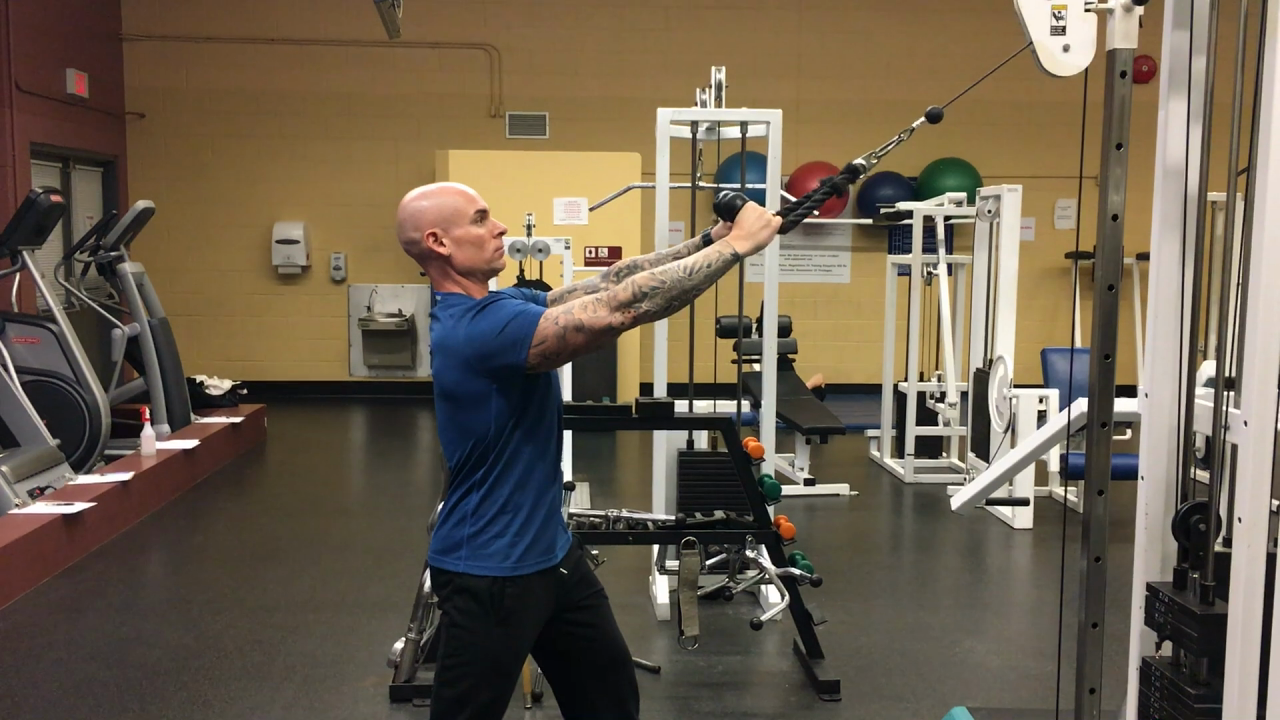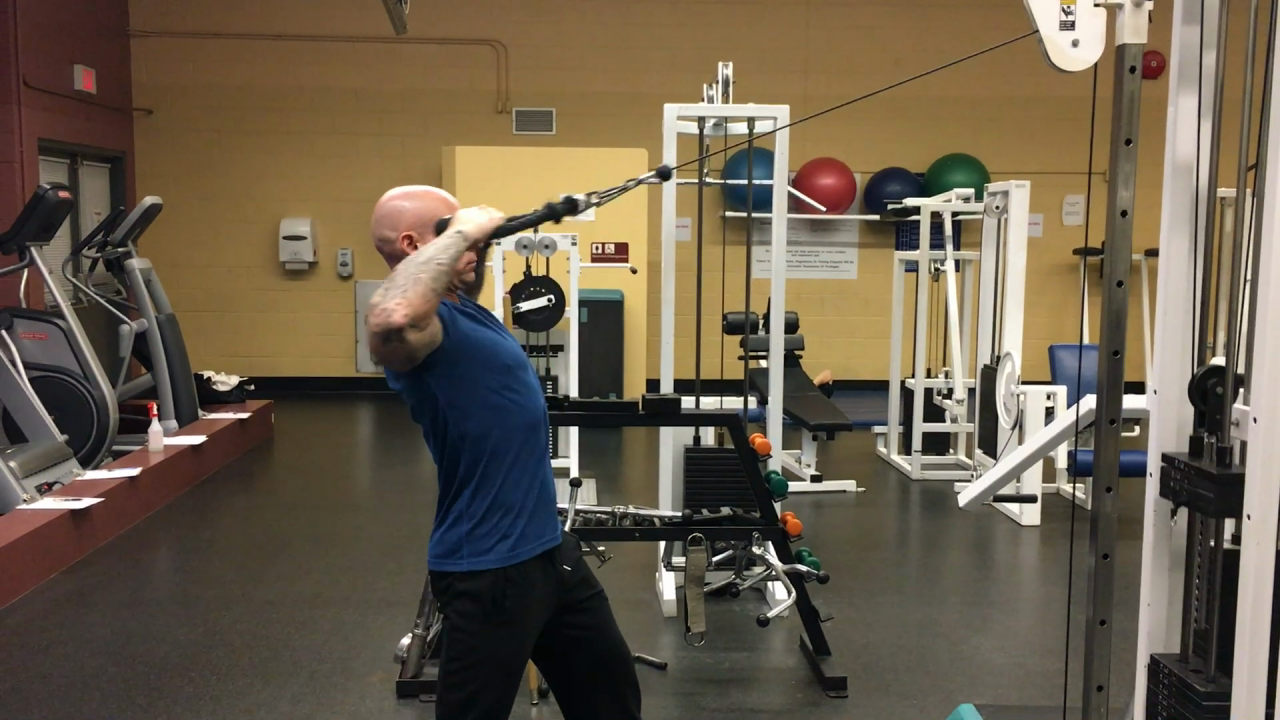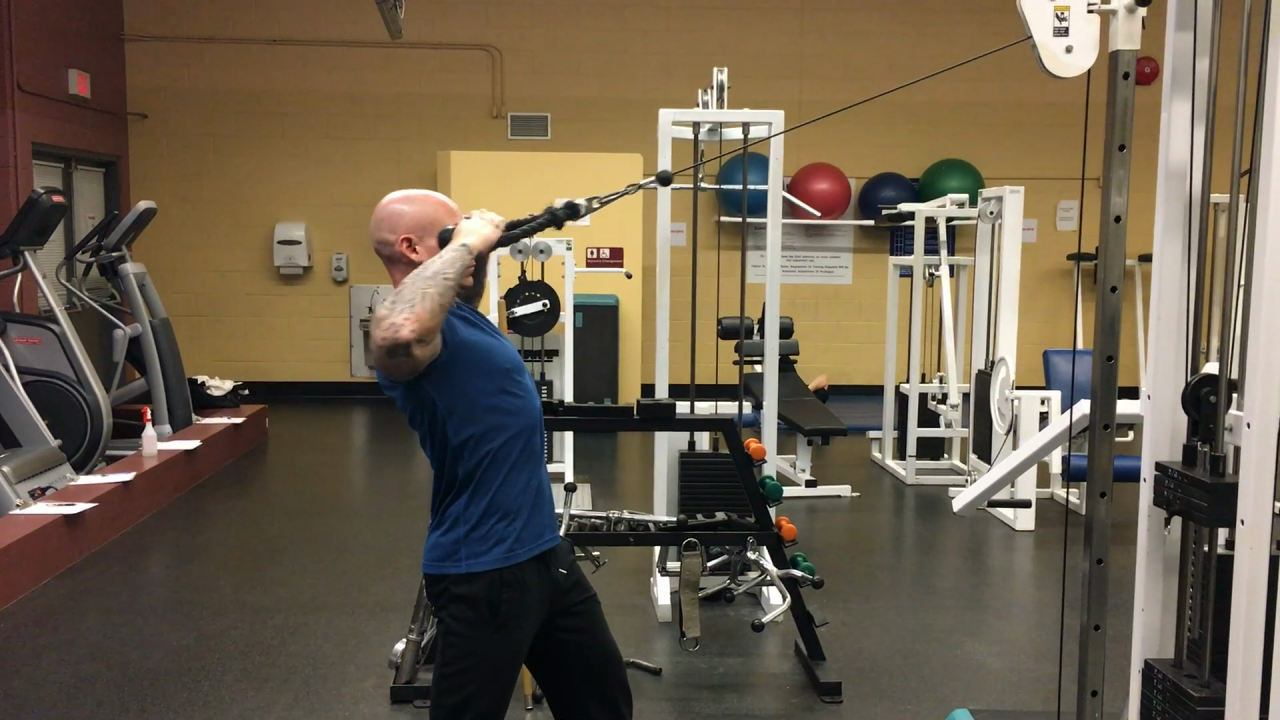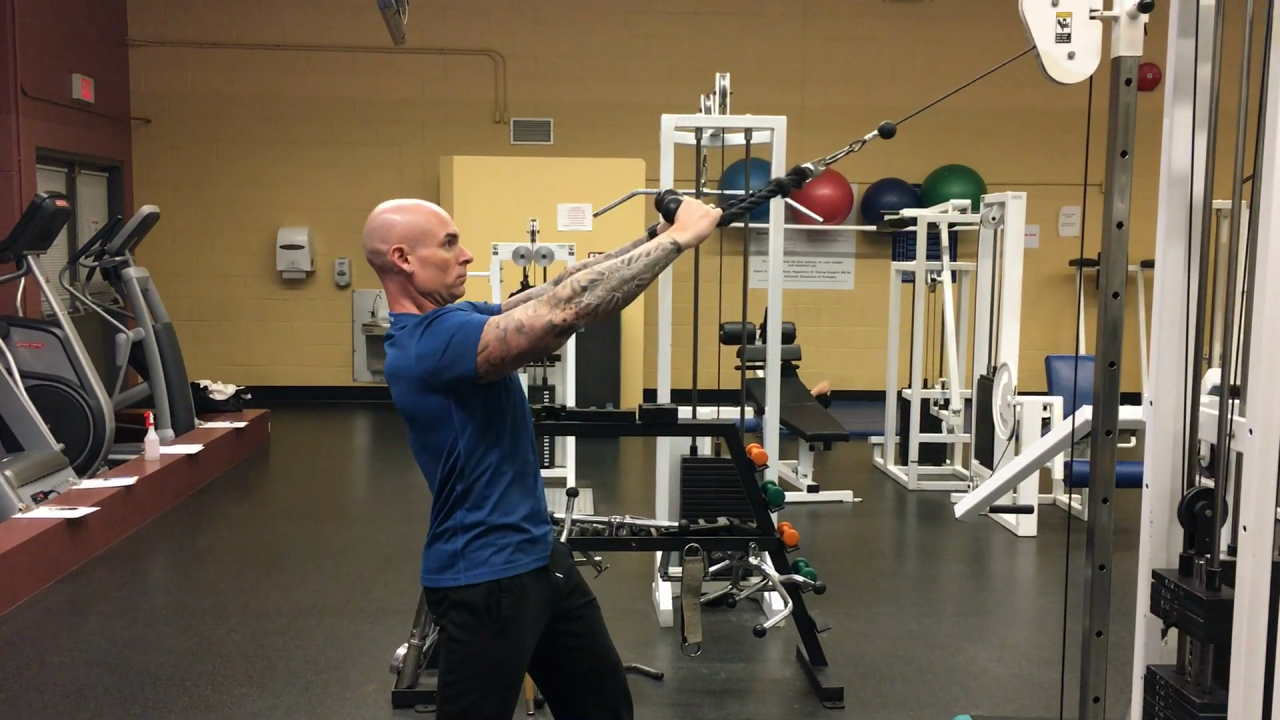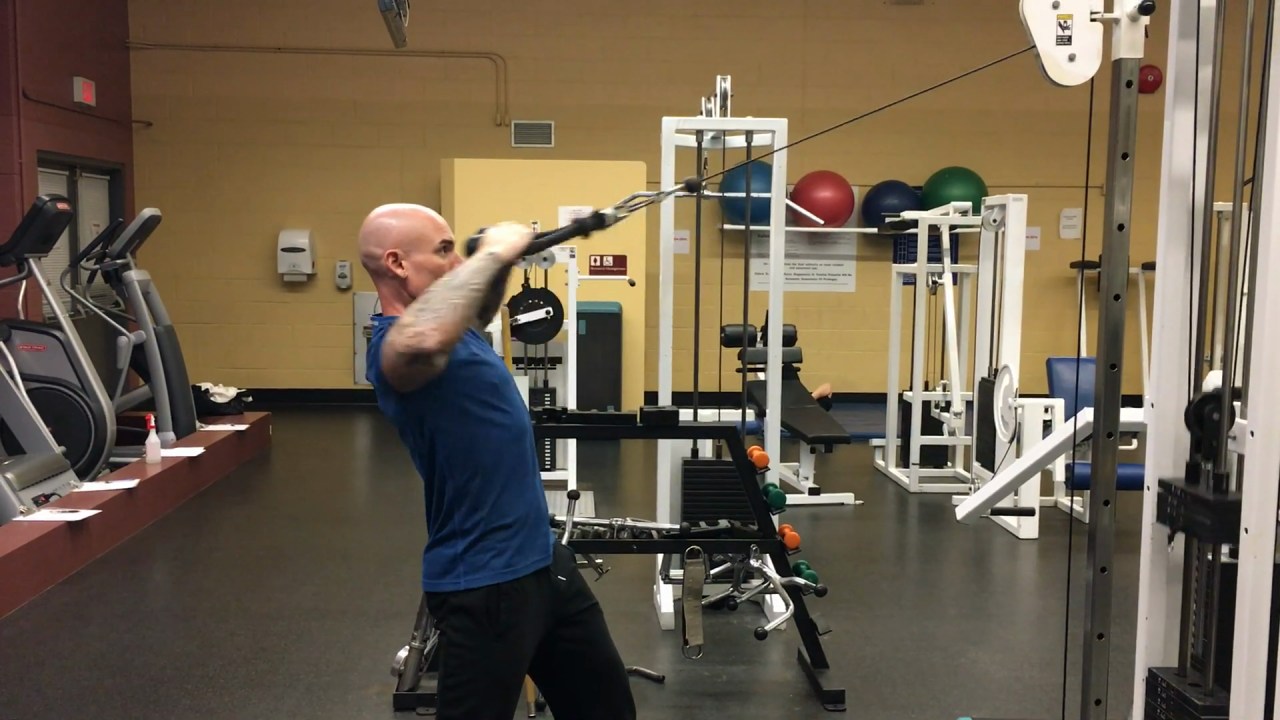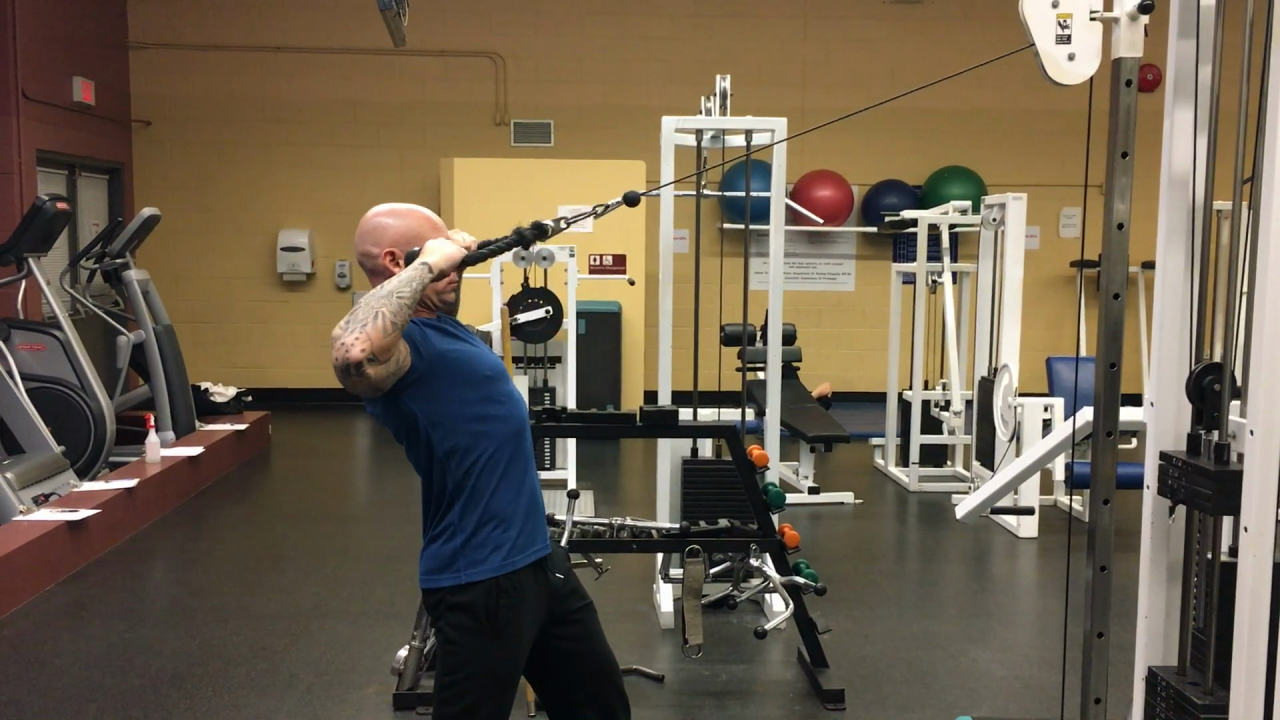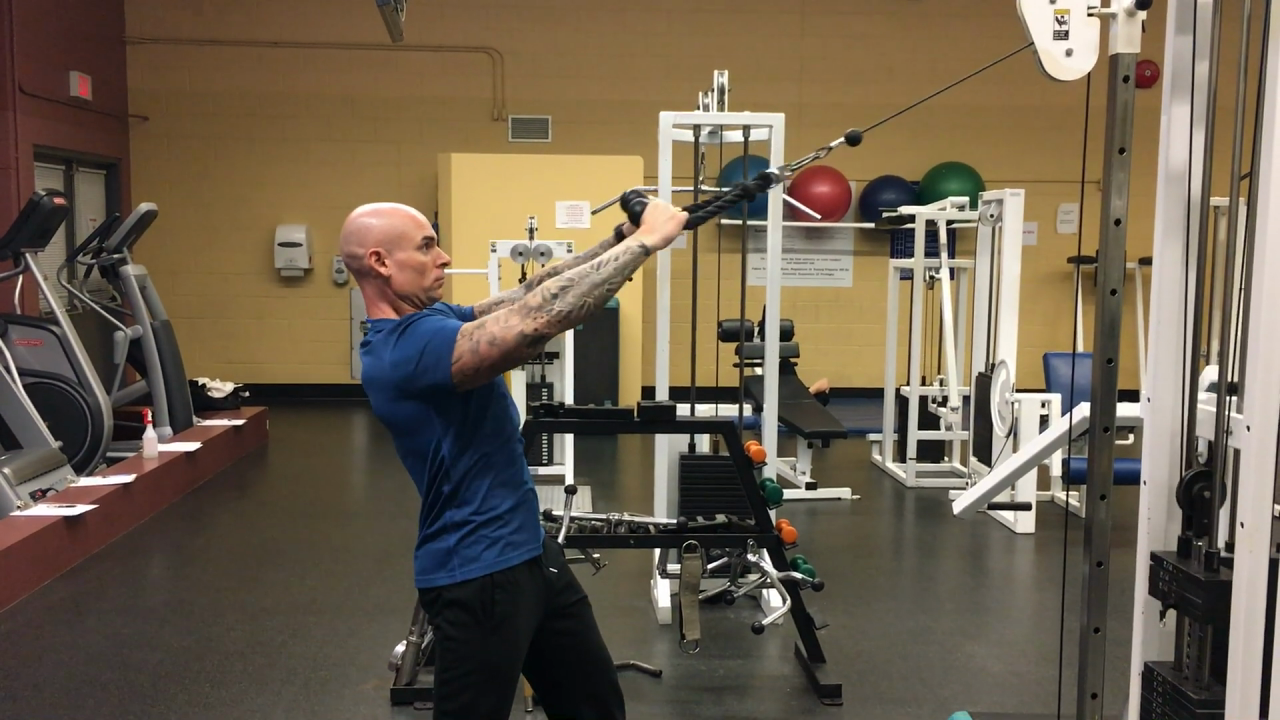
dt=0.7s
person 1, frame 1
left shoulder: (493, 306)
right shoulder: (478, 328)
left elbow: (603, 285)
right elbow: (619, 310)
left wrist: (709, 239)
right wrist: (735, 246)
left hip: (549, 551)
right hip: (490, 570)
person 1, frame 2
left shoulder: (454, 311)
right shoulder: (422, 326)
right elbow: (390, 316)
left wrist: (477, 237)
right wrist: (457, 233)
left hip: (547, 546)
right hip: (489, 567)
person 1, frame 3
left shoulder: (449, 314)
right shoulder: (418, 330)
right elbow: (397, 332)
left wrist: (479, 247)
right wrist: (464, 243)
left hip: (542, 549)
right hip: (484, 569)
person 1, frame 4
left shoulder: (445, 322)
right shoulder: (431, 344)
left elbow: (546, 298)
right elbow: (565, 310)
left wrist: (655, 237)
right wrist: (677, 239)
left hip: (537, 554)
right hip: (485, 578)
person 1, frame 5
left shoulder: (439, 324)
right shoulder: (400, 344)
left elbow: (475, 311)
right elbow: (424, 340)
left wrist: (498, 257)
right wrist: (492, 252)
left hip: (540, 557)
right hip: (484, 581)
person 1, frame 6
left shoulder: (429, 325)
right shoulder: (388, 342)
right elbow: (352, 353)
left wrist: (454, 259)
right wrist: (431, 264)
left hip: (536, 555)
right hip: (483, 577)
person 1, frame 7
left shoulder: (429, 322)
right shoulder: (407, 349)
left elbow: (526, 296)
right elbow: (538, 320)
left wrist: (619, 240)
right wrist: (643, 241)
left hip: (528, 552)
right hip: (478, 575)
